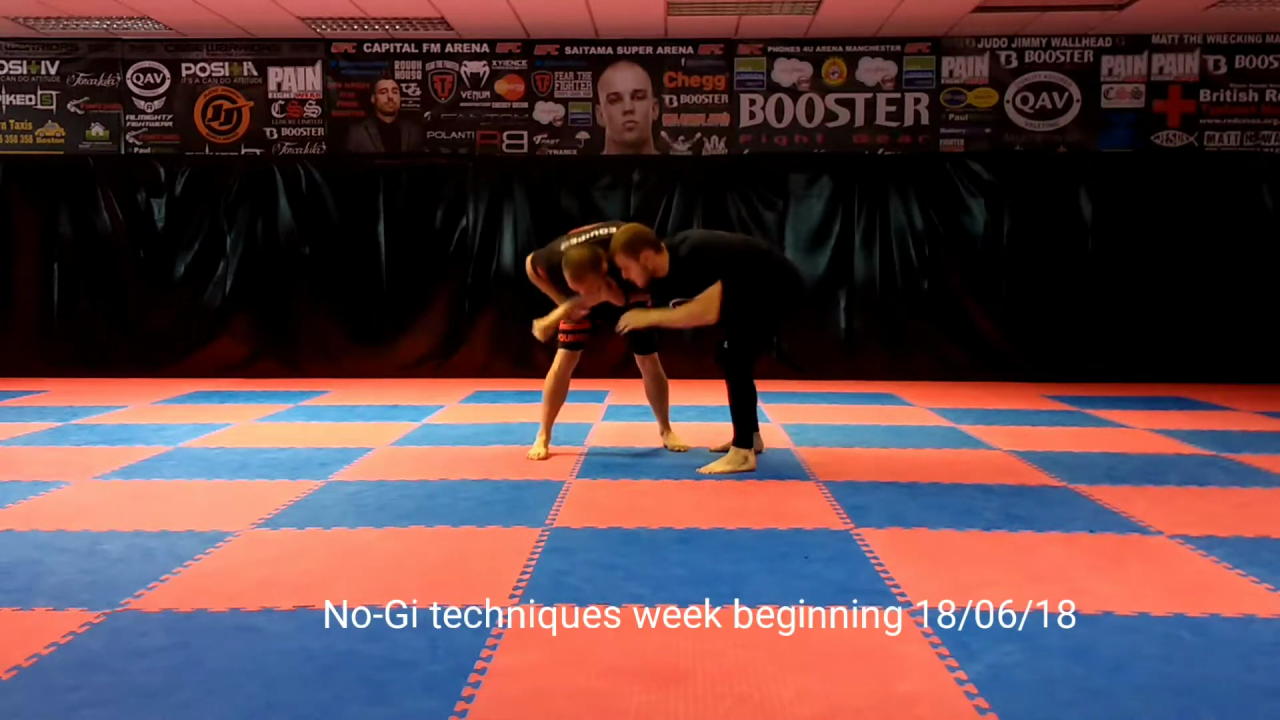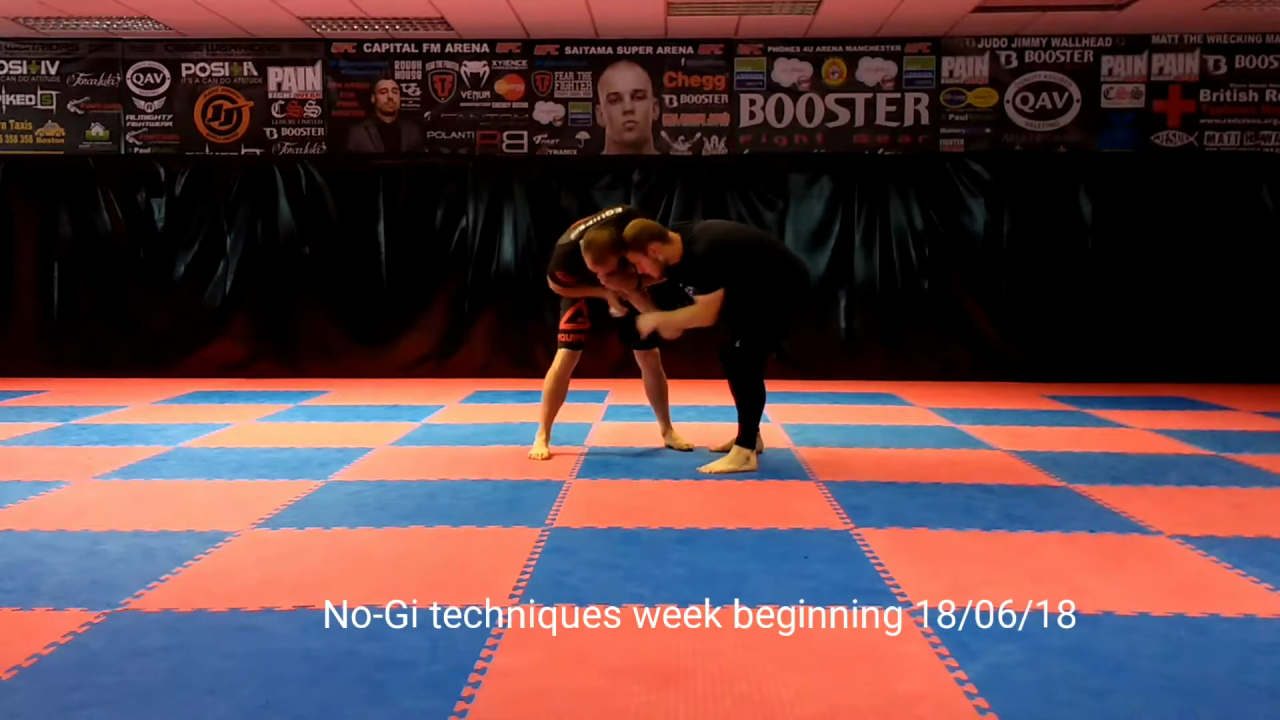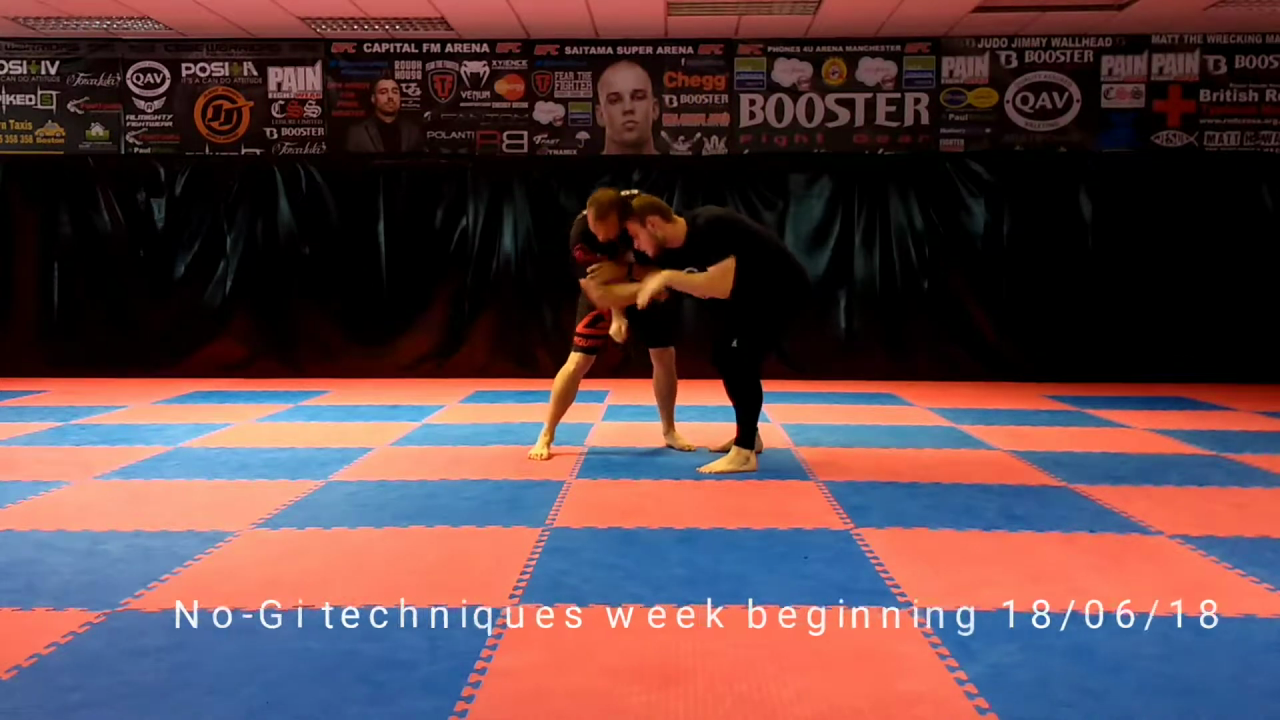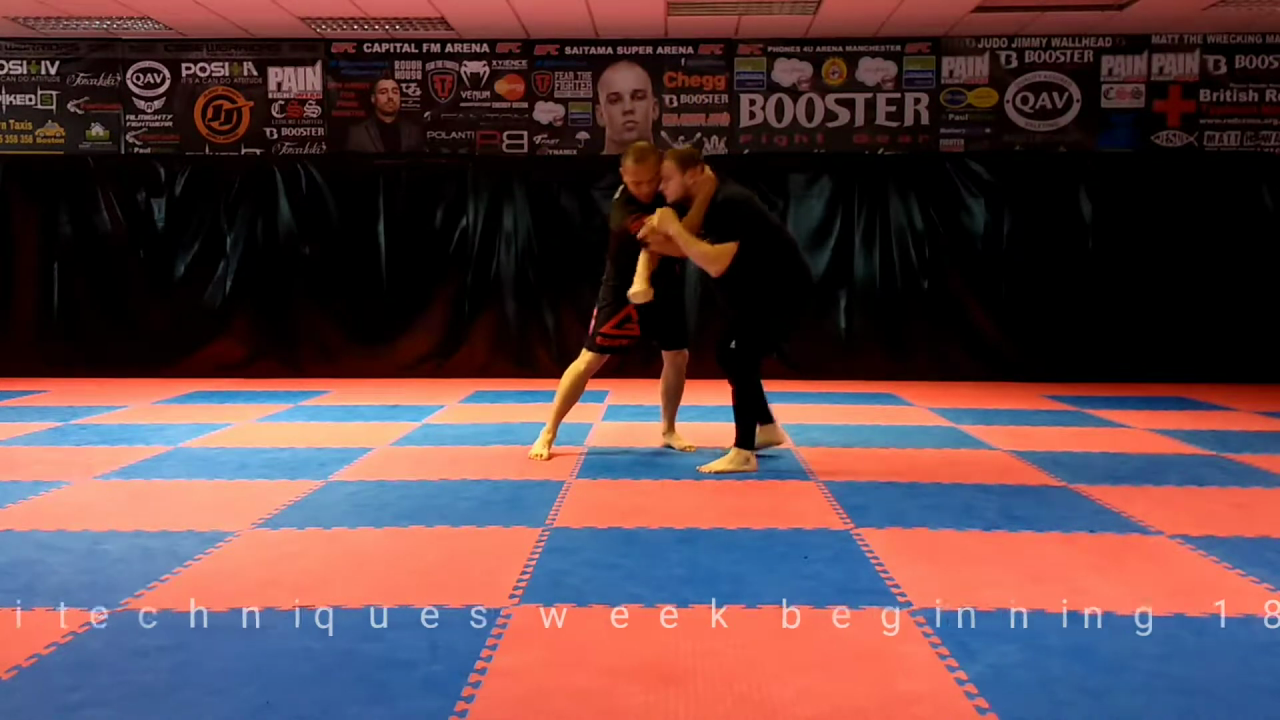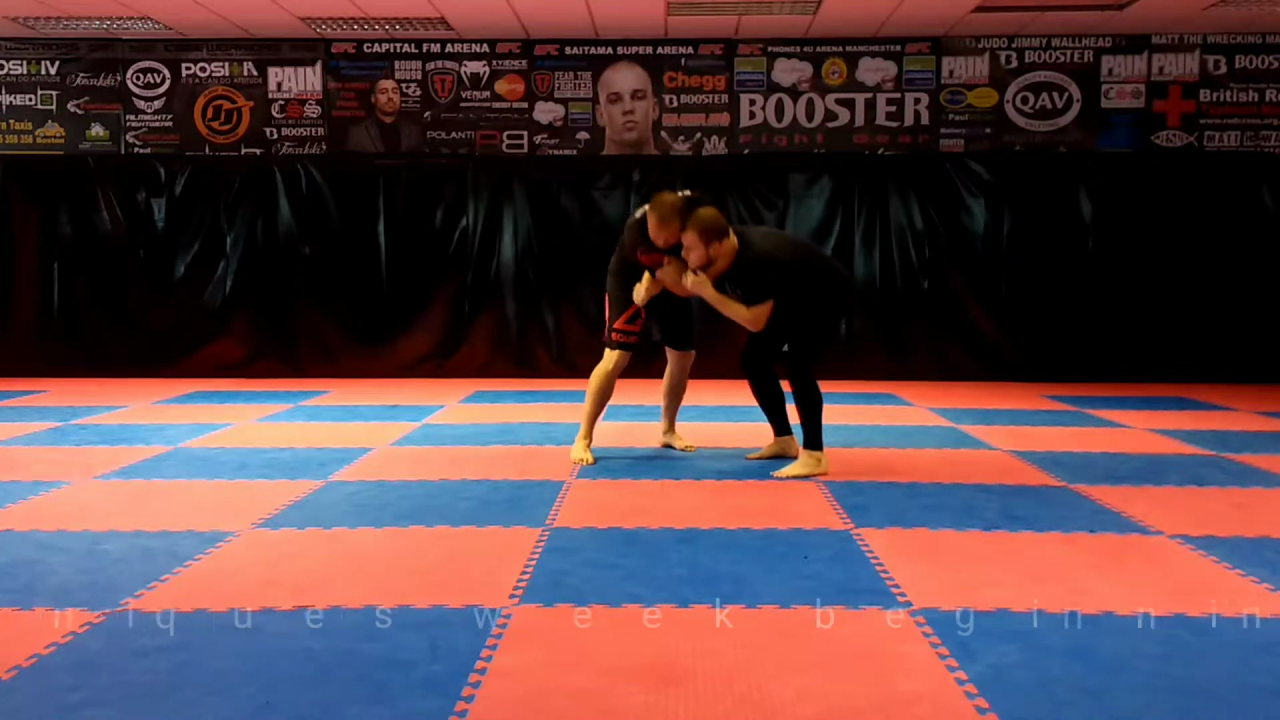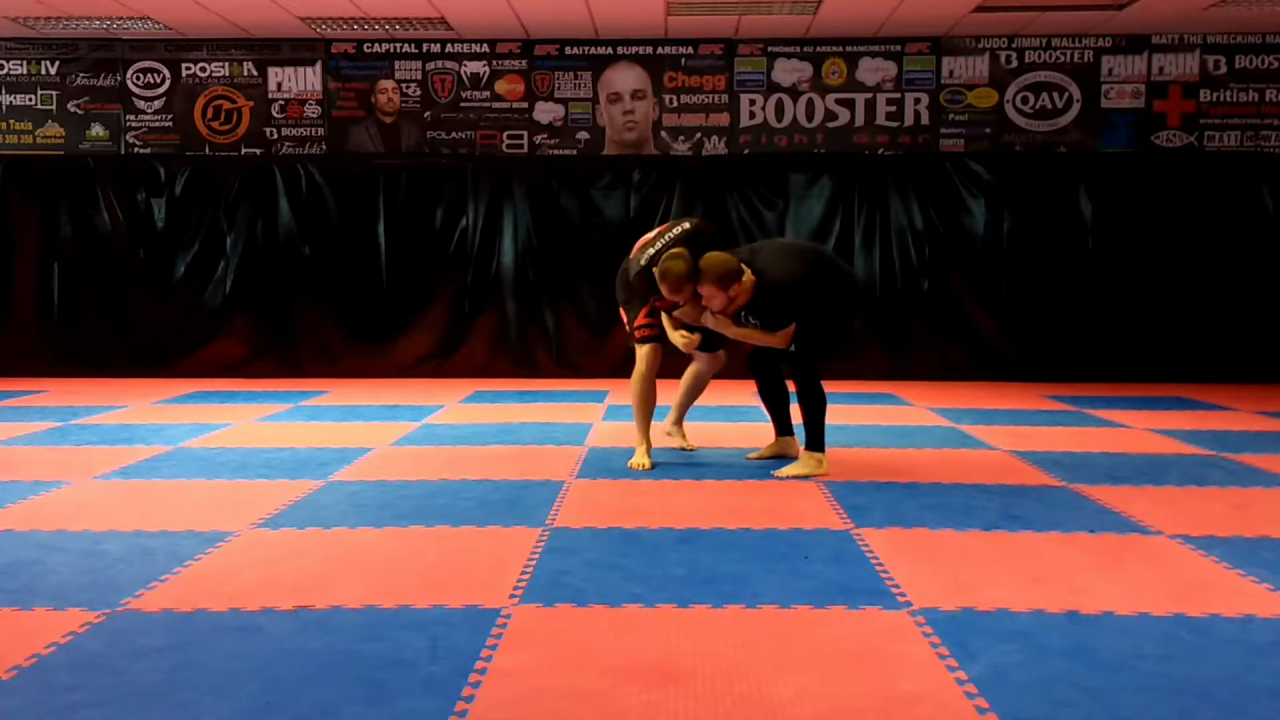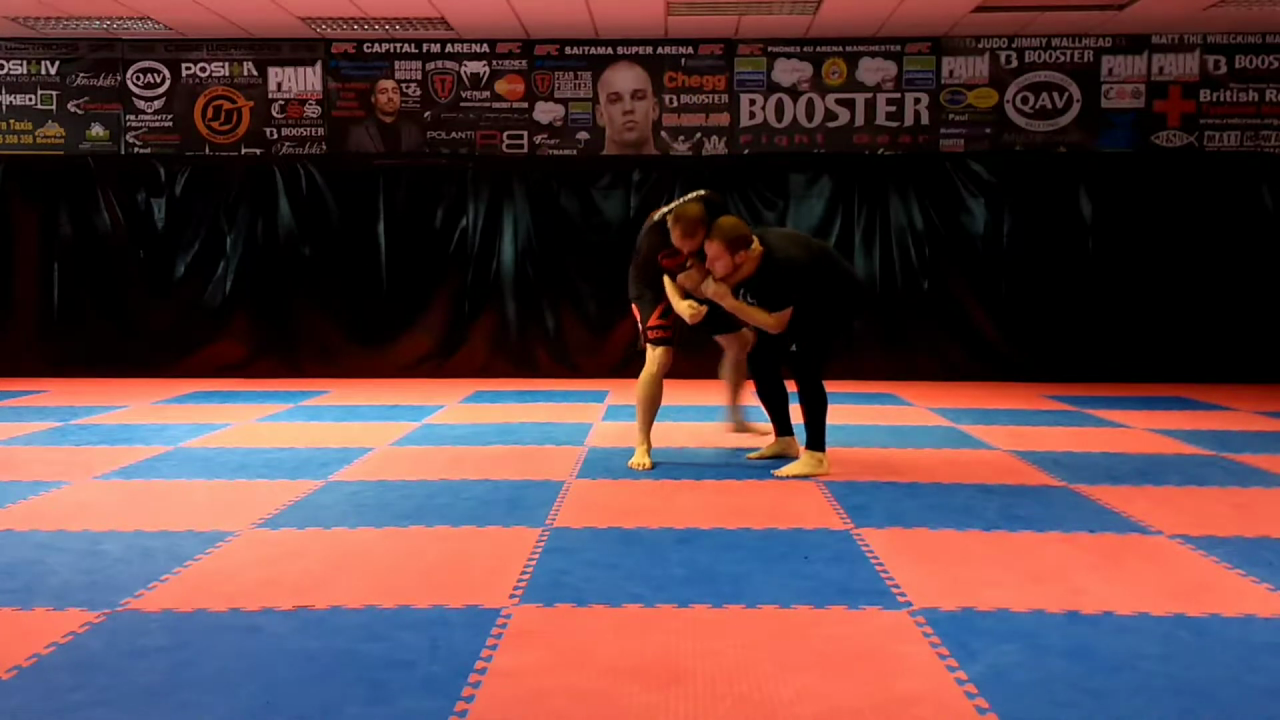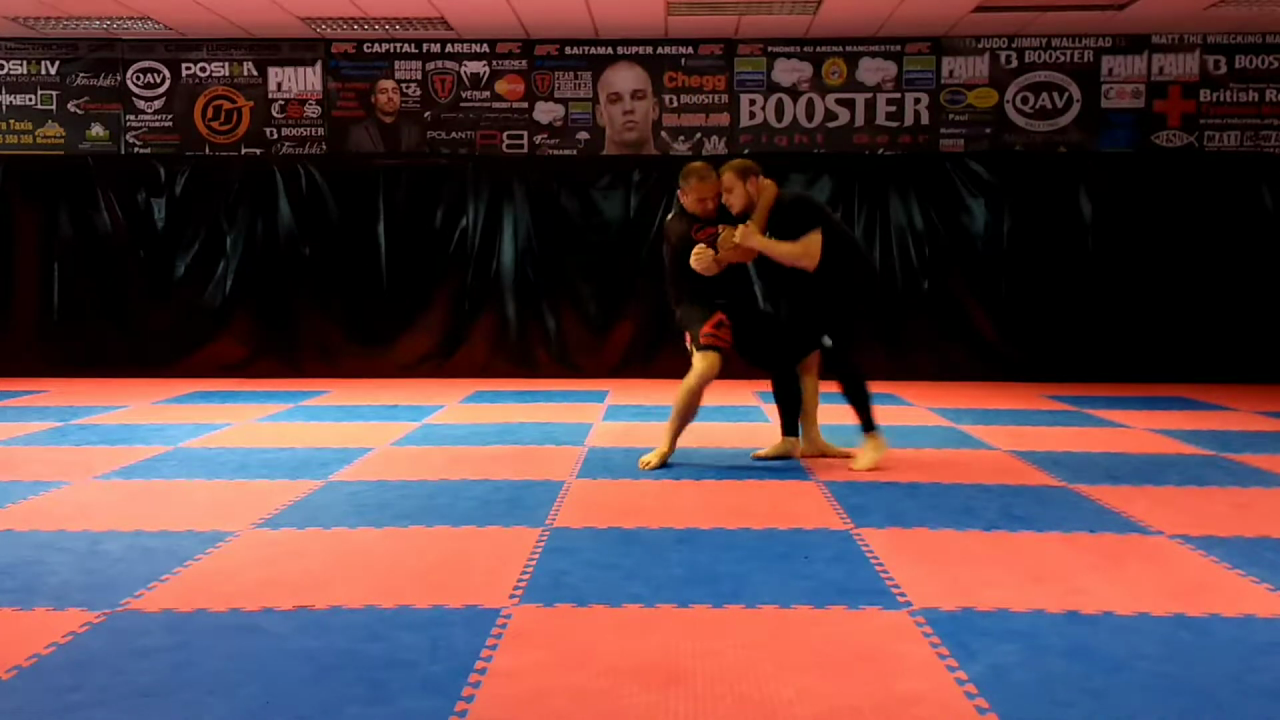
dt=0.4s
person 1, frame 1
right shoulder: (557, 258)
right elbow: (531, 266)
left wrist: (621, 296)
right wrist: (564, 302)
left hip: (627, 292)
left knee: (649, 361)
right knee: (565, 357)
left ankle: (665, 430)
right ankle: (543, 437)
person 1, frame 2
left shoulder: (632, 224)
right shoulder: (567, 251)
right elbow: (555, 285)
left wrist: (635, 282)
right wrist: (604, 292)
left hip: (628, 284)
right hip: (582, 288)
left knee: (649, 358)
right knee: (566, 358)
left ankle: (667, 431)
right ankle: (542, 437)
person 1, frame 3
right shoulder: (581, 232)
left wrist: (625, 271)
left knee: (665, 357)
right knee: (579, 361)
left ankle: (669, 431)
right ankle: (546, 437)
person 1, frame 4
right shoulder: (625, 210)
right wrist: (703, 196)
left hip: (665, 283)
right hip: (623, 288)
left knee: (677, 358)
right knee: (590, 360)
left ankle: (669, 431)
right ankle: (548, 433)
person 1, frame 5
left shoulder: (694, 207)
right shoulder: (636, 234)
right elbow: (682, 287)
left hip: (667, 284)
right hip: (628, 281)
left knee: (683, 356)
right knee: (616, 359)
left ankle: (668, 430)
right ankle: (583, 439)
person 1, frame 6
left shoulder: (699, 236)
right shoulder: (641, 278)
right elbow: (698, 317)
right hip: (639, 294)
left knee: (713, 358)
right knee: (648, 355)
left ankle: (675, 422)
right ankle: (643, 444)
person 1, frame 7
left shoulder: (710, 206)
right shoulder: (654, 237)
right elbow: (700, 287)
left hip: (696, 281)
right hip: (653, 286)
left knee: (741, 340)
right knee: (660, 358)
left ankle: (735, 415)
right ankle: (643, 445)
person 1, frame 8
left shoulder: (718, 207)
right shoulder: (682, 228)
right elbow: (741, 252)
right wrist: (763, 208)
left hip: (737, 295)
right hip: (701, 302)
left knee: (804, 354)
right knee: (706, 368)
left ankle: (809, 440)
right ankle: (666, 445)
person 2, frame 1
left shoulder: (693, 255)
right shoulder: (659, 276)
left elbow: (708, 312)
left wrist: (651, 316)
left hip: (777, 289)
right hip: (750, 295)
left knee: (736, 359)
right knee: (730, 357)
left ankle: (743, 452)
right ankle: (750, 434)
person 2, frame 2
left shoulder: (705, 252)
right shoulder: (679, 242)
left elbow: (706, 316)
left wrist: (656, 319)
left hip: (784, 289)
right hip: (758, 292)
left knee: (744, 360)
right knee: (732, 358)
left ankle: (745, 452)
right ankle: (750, 436)
person 2, frame 3
left shoulder: (710, 228)
right shoulder: (672, 248)
left elbow: (720, 285)
right elbow: (653, 286)
left wrist: (665, 278)
right wrist: (610, 293)
left hip: (781, 291)
right hip: (747, 295)
left knee: (740, 362)
right knee: (724, 357)
left ankle: (744, 453)
right ankle: (748, 434)
person 2, frame 4
left shoulder: (729, 202)
right shoulder: (703, 203)
left elbow: (716, 264)
left wrist: (674, 228)
right wrist: (661, 227)
left hip: (780, 289)
right hip: (755, 289)
left knee: (739, 362)
right knee: (730, 356)
left ankle: (743, 453)
right ankle: (766, 427)
person 2, frame 5
left shoulder: (757, 262)
right shoulder: (725, 254)
left elbow: (756, 322)
left wrist: (708, 292)
left hip: (824, 296)
right hip: (790, 299)
left knee: (796, 364)
right knee: (754, 360)
left ankle: (814, 454)
right ankle: (784, 440)
person 2, frame 6
left shoulder: (775, 291)
right shoulder: (732, 266)
left elbow: (781, 340)
left wrist: (728, 329)
left hip: (832, 295)
right hip: (804, 295)
left knee: (801, 363)
right knee: (760, 361)
left ankle: (815, 456)
right ankle: (785, 440)
person 2, frame 7
left shoulder: (781, 268)
right shoulder: (742, 245)
left elbow: (776, 324)
left wrist: (727, 301)
left hip: (830, 299)
right hip: (800, 300)
left knee: (802, 364)
right knee: (760, 361)
left ankle: (816, 456)
right ankle: (785, 440)
person 2, frame 8
left shoulder: (796, 207)
left elbow: (809, 258)
left wrist: (757, 242)
left hip: (843, 286)
right hip: (802, 296)
left knee: (836, 358)
right knee: (780, 357)
left ankle: (872, 438)
